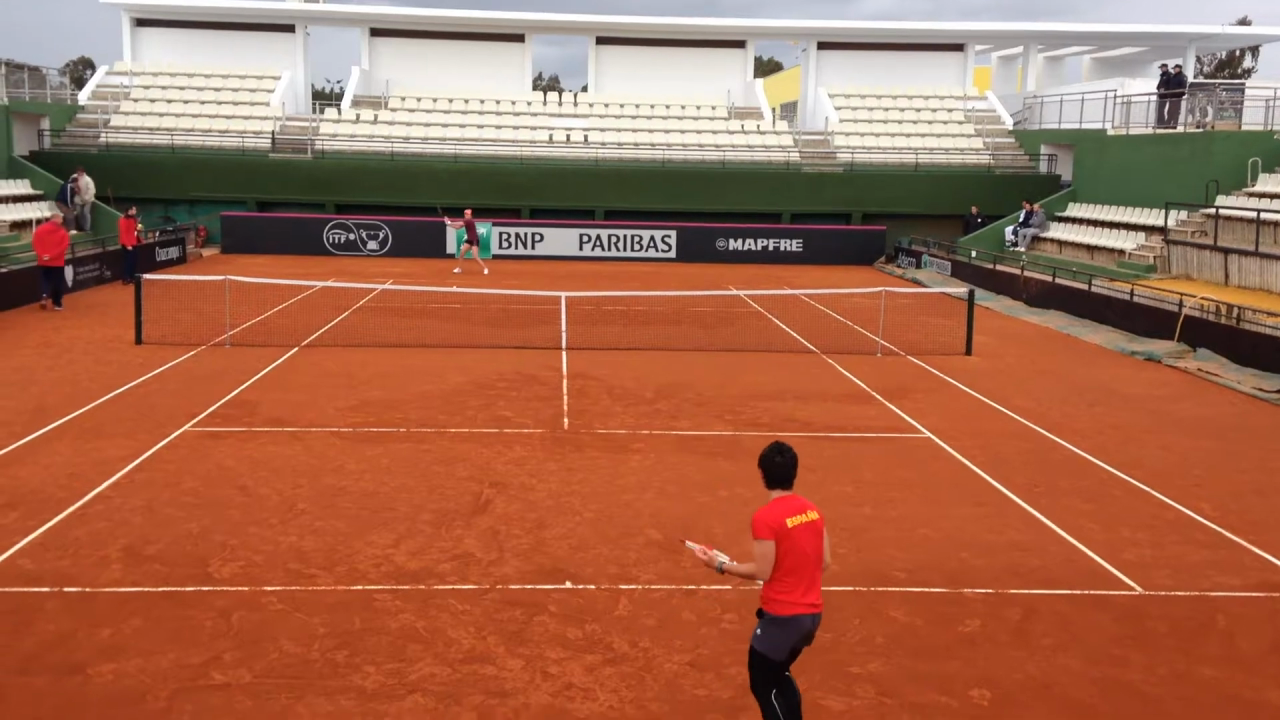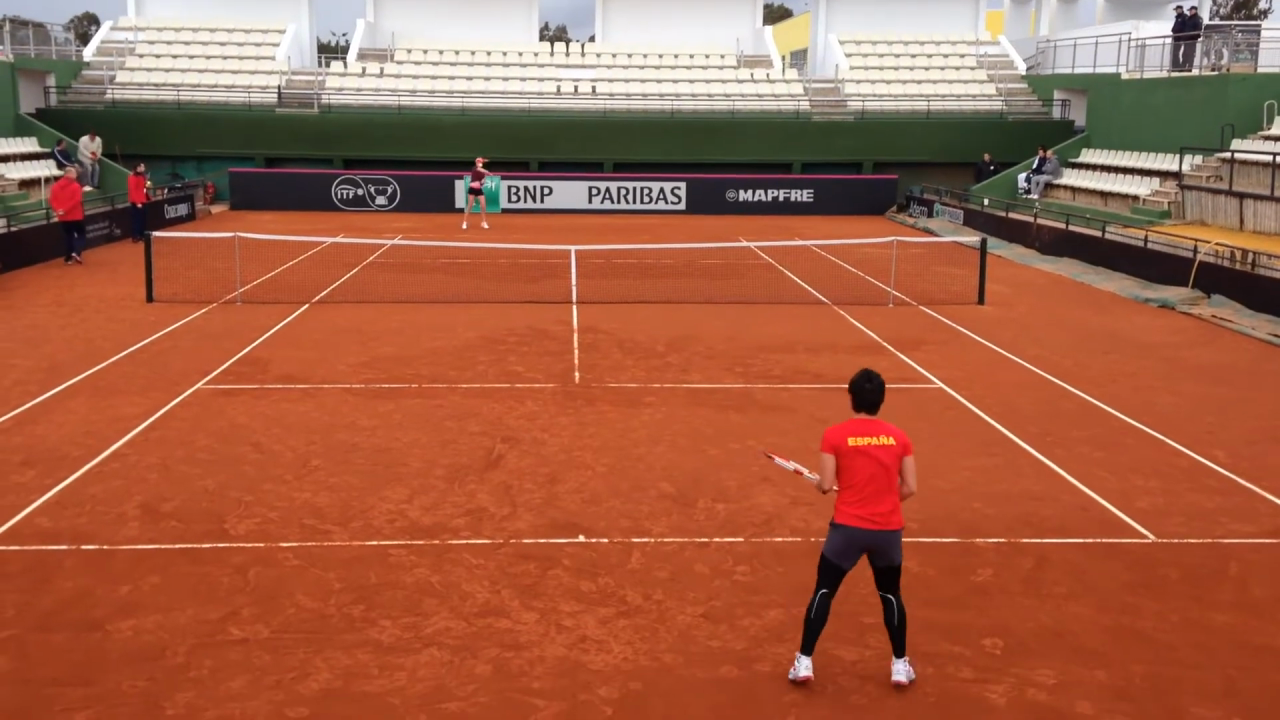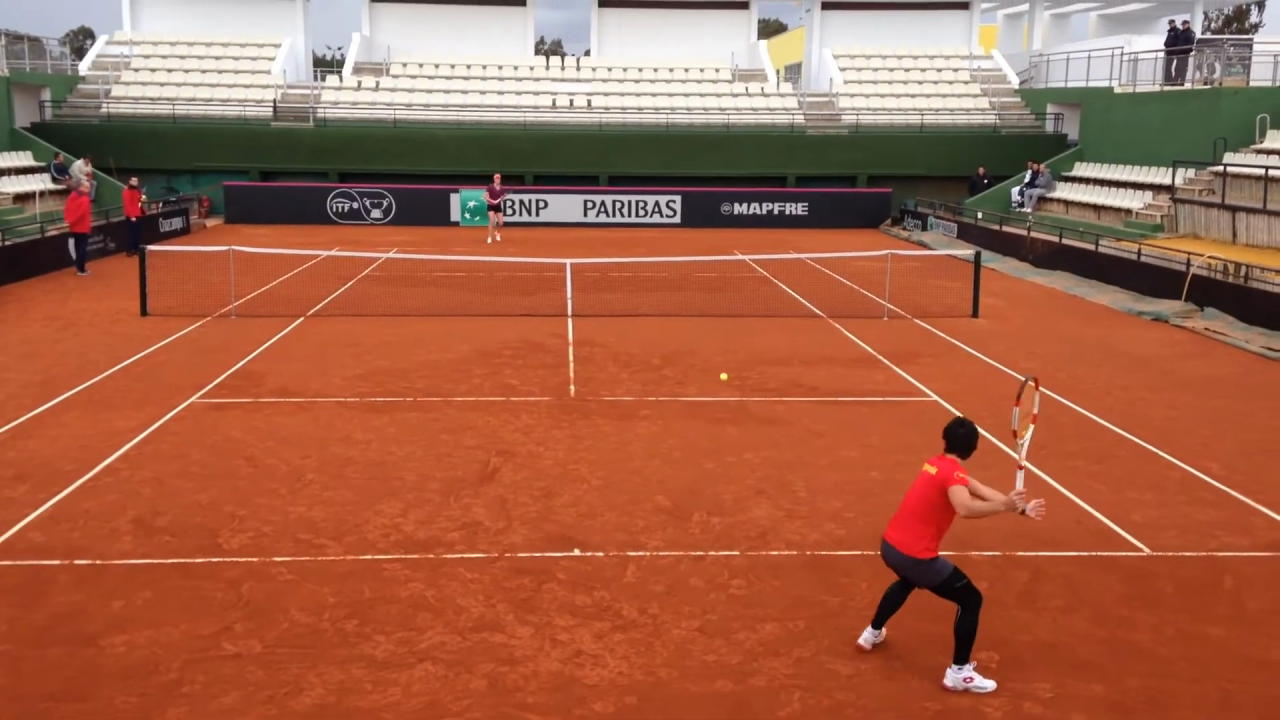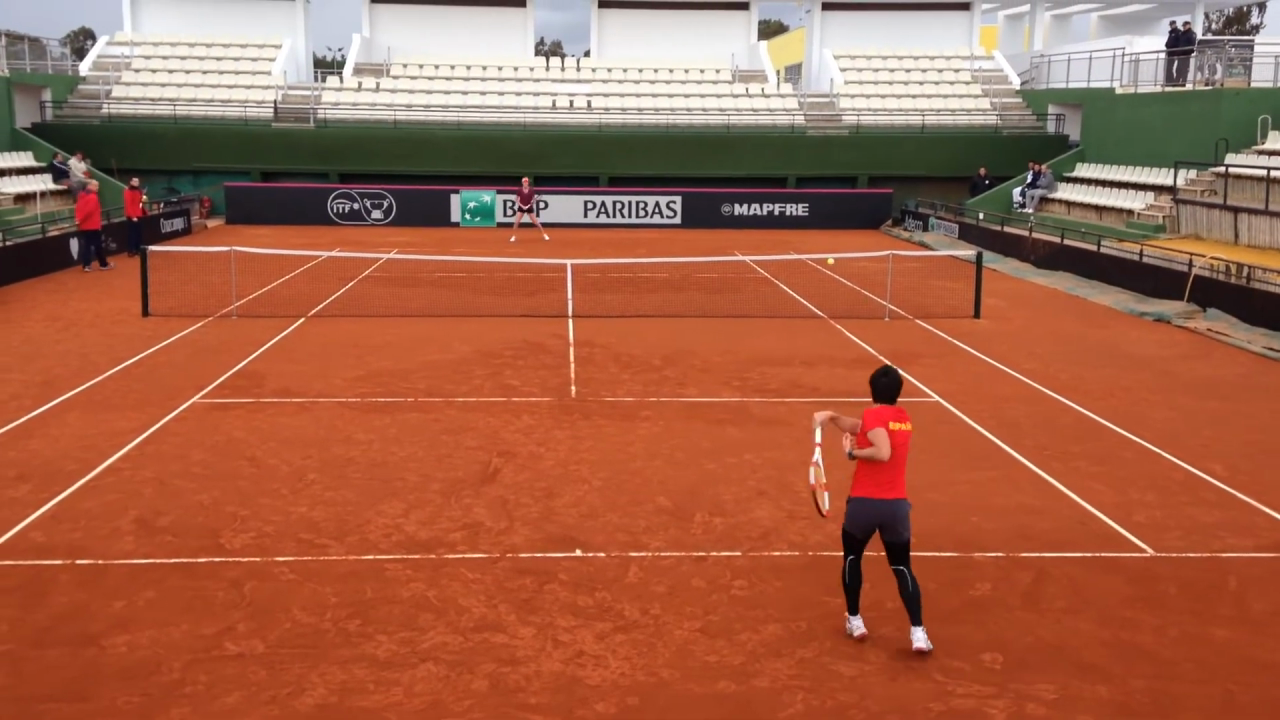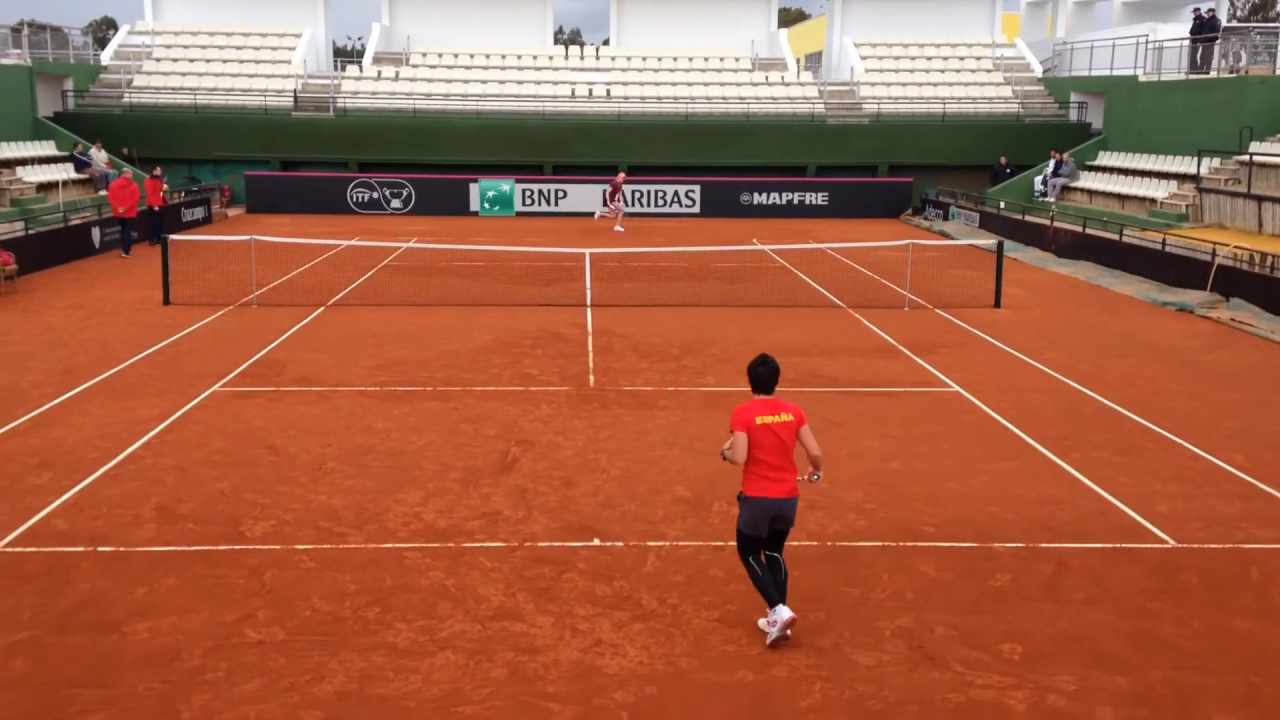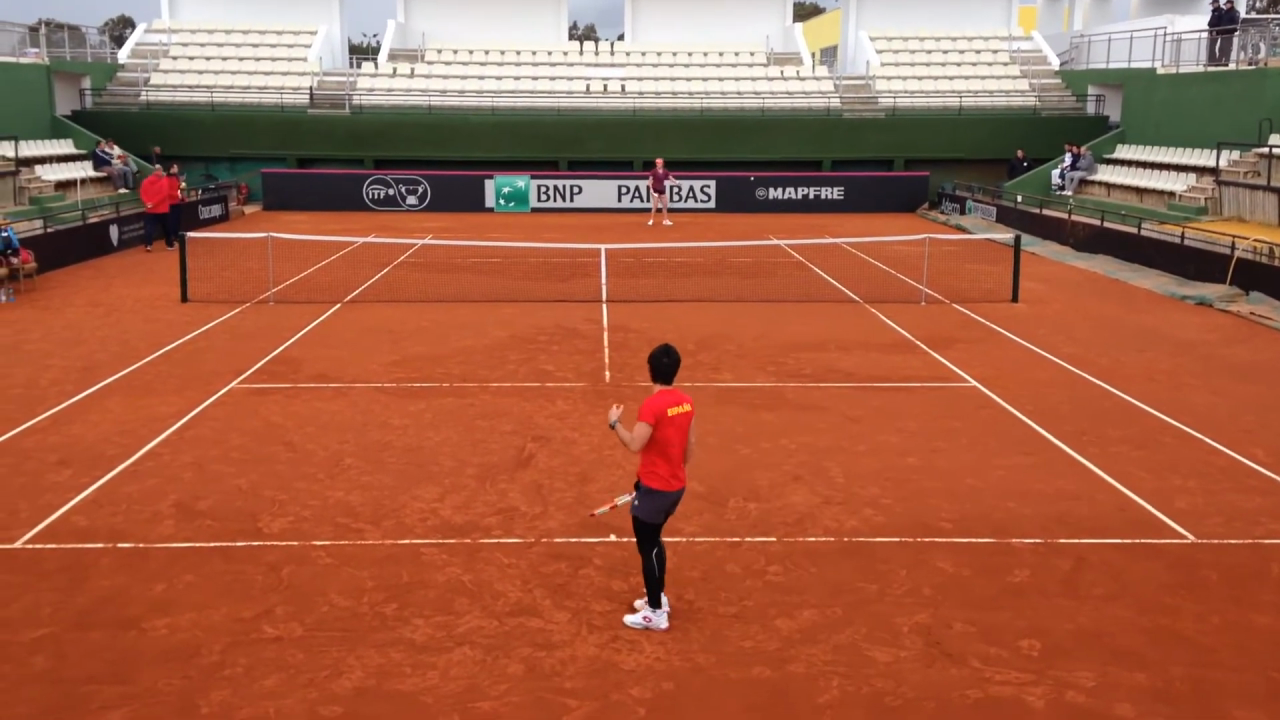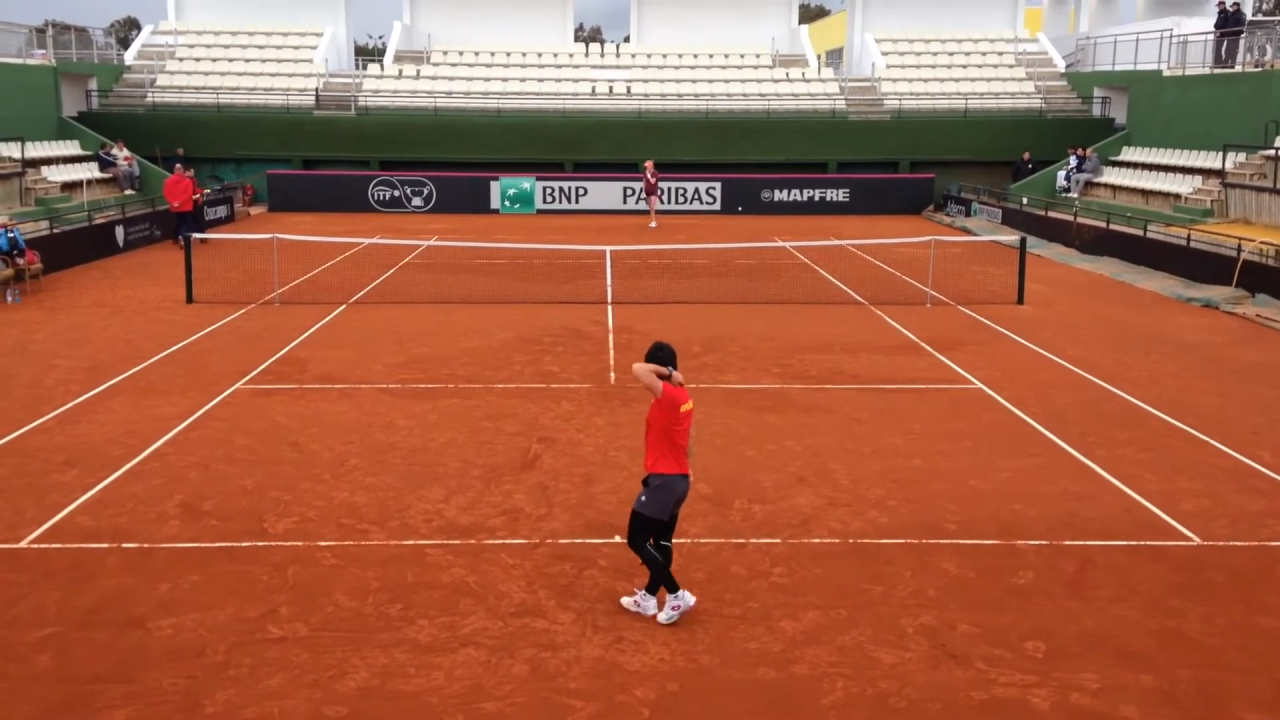
dt=0.7s
person 1, frame 1
left shoulder: (765, 517)
right shoulder: (812, 510)
left elbow: (762, 573)
right elbow: (824, 562)
left wrist: (721, 565)
left hip: (781, 615)
right hip: (812, 613)
left knee: (763, 687)
right knee: (778, 672)
person 1, frame 2
left shoulder: (834, 435)
right shoulder: (898, 437)
left elbow: (826, 485)
right elbow: (910, 488)
left wrist: (826, 484)
left hip: (848, 527)
right hip: (888, 531)
left knee: (824, 591)
right knee: (890, 594)
left ankle: (804, 661)
right ankle: (900, 665)
person 1, frame 3
left shoulder: (937, 464)
right shoulder: (954, 473)
left elbow: (982, 492)
right elbow: (965, 507)
left wrist: (1021, 507)
right wrist: (1004, 503)
left hip: (890, 545)
right hip: (916, 556)
left knee: (907, 581)
right knee: (972, 601)
left ankle: (872, 633)
right ankle: (959, 672)
person 1, frame 4
left shoulder: (874, 415)
right shoulder: (903, 417)
left elbow: (883, 453)
left wrist: (852, 452)
right wrist: (833, 417)
left hip: (863, 502)
right hip: (896, 504)
left knee: (852, 555)
right knee: (902, 568)
left ankle: (855, 620)
right ankle: (918, 632)
person 1, frame 5
left shoulder: (742, 414)
right shoulder: (794, 411)
left elbow: (740, 458)
right elbow: (815, 452)
left wrist: (726, 453)
right wrist: (816, 471)
left hip: (756, 498)
right hip: (788, 497)
left knee: (749, 557)
right knee: (773, 552)
left ankle: (779, 610)
right ankle: (778, 618)
person 1, frame 6
left shoulder: (651, 405)
right shoulder: (686, 402)
left elbow: (635, 445)
left wrist: (614, 423)
left hip: (653, 487)
right hip: (676, 486)
left knee: (648, 548)
right knee: (653, 540)
left ankle: (656, 613)
right ankle: (656, 598)
person 1, frame 7
left shoulder: (667, 395)
right shoulder: (683, 396)
left elbow: (637, 369)
left wrist: (667, 373)
left hip: (663, 481)
right hip: (678, 479)
left knee: (637, 541)
right knee: (661, 541)
left ankle: (678, 596)
right ankle: (648, 598)
